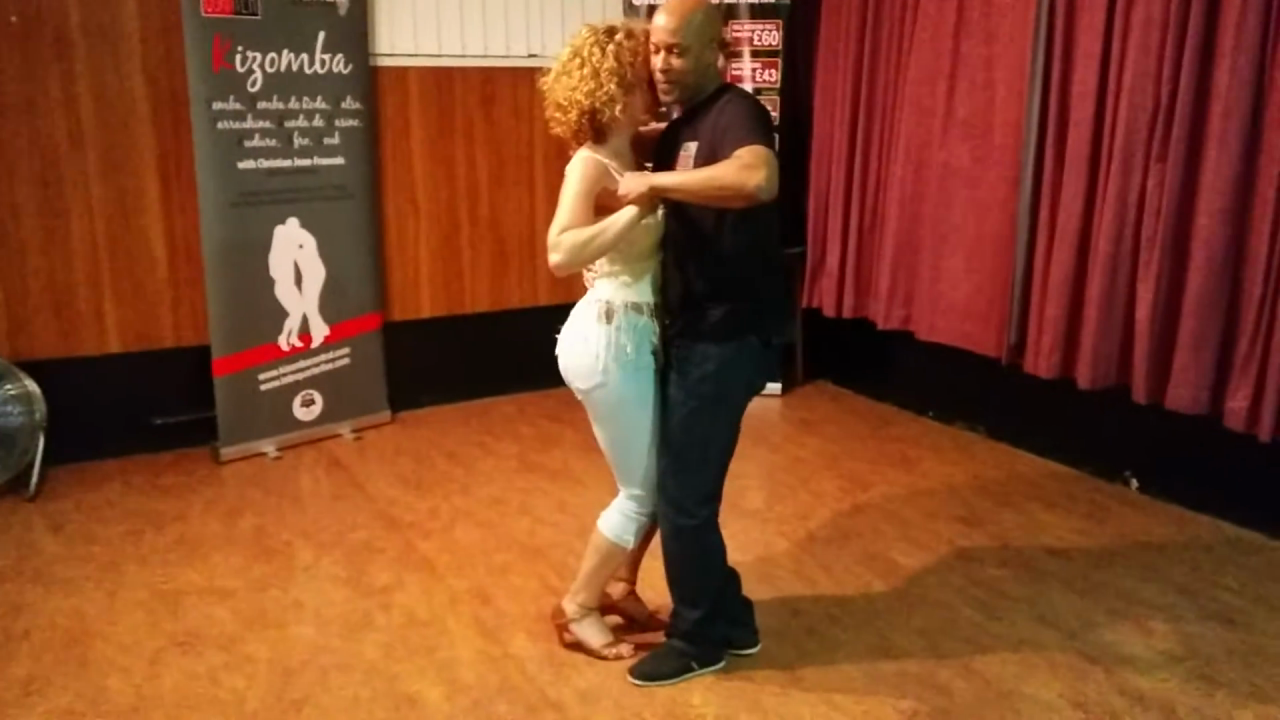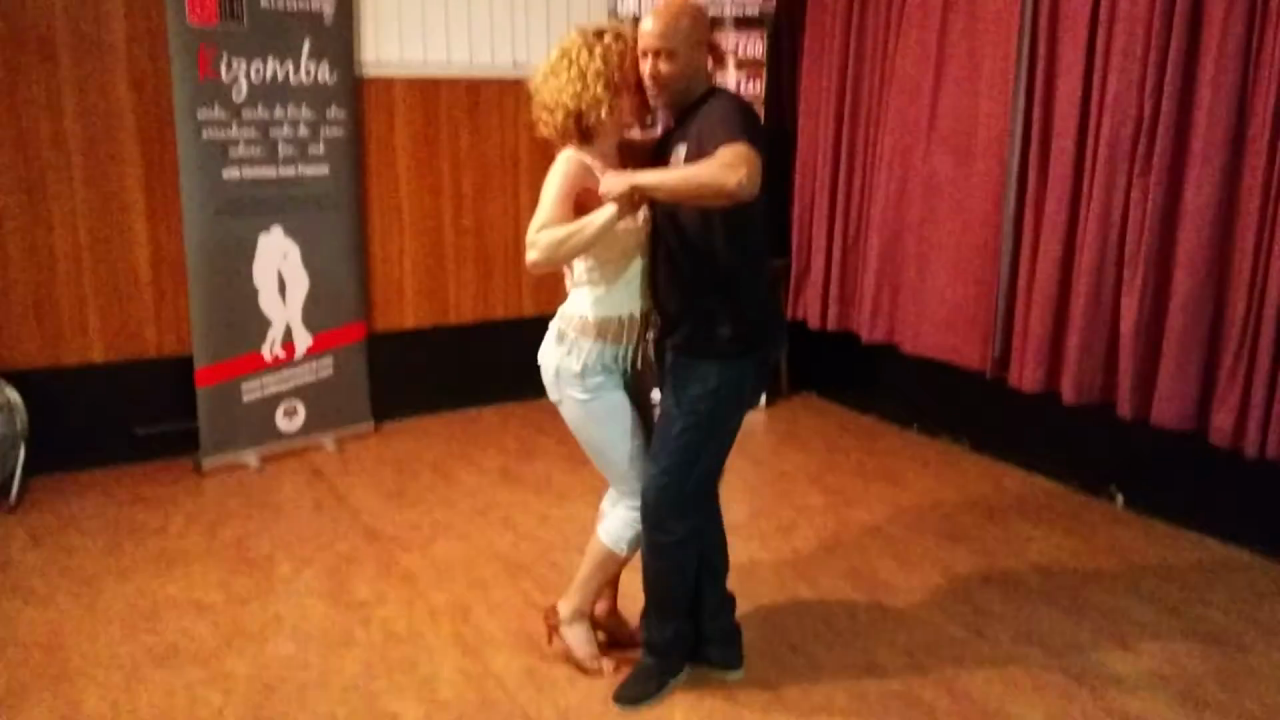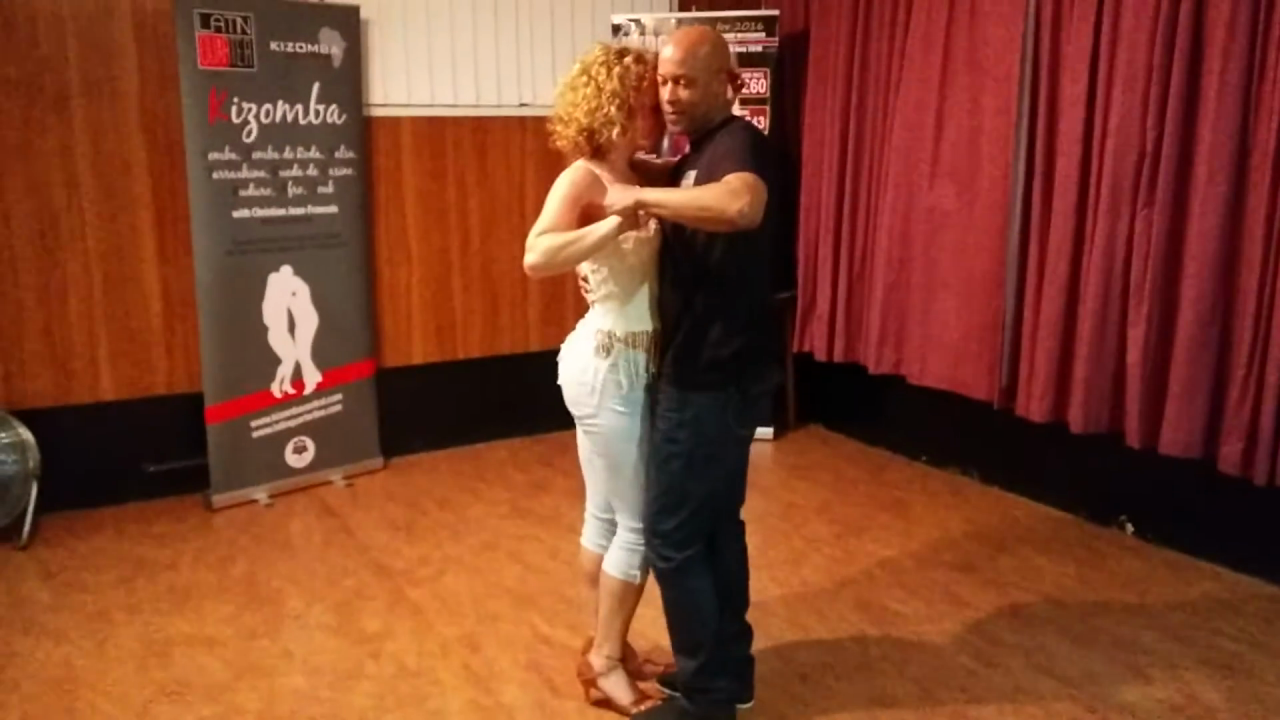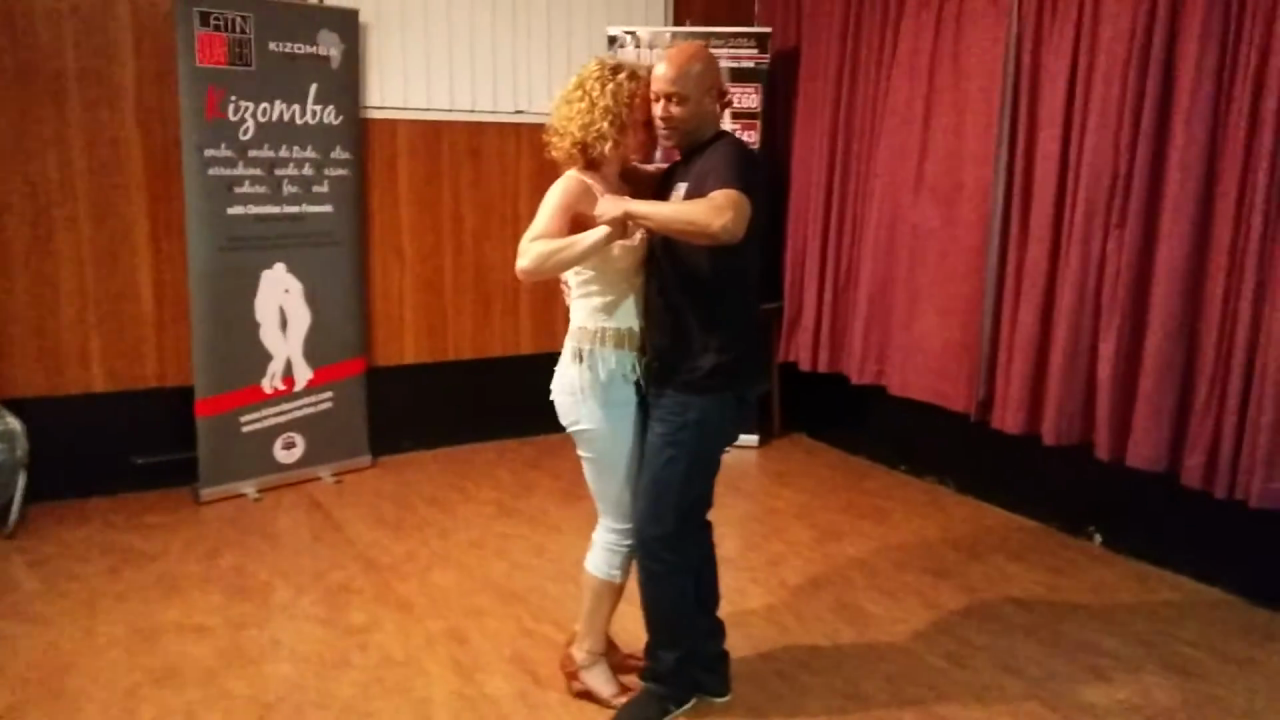
dt=0.5s
person 1, frame 1
left shoulder: (735, 113)
right shoulder: (679, 130)
left elbow: (757, 179)
left wrist: (656, 182)
left hip: (730, 332)
right hip: (697, 329)
left knee: (683, 491)
right knee: (680, 484)
left ankle: (700, 638)
right ankle: (727, 619)
person 1, frame 2
left shoulder: (726, 117)
right shoulder: (676, 134)
left elbow: (739, 179)
left wrist: (636, 181)
left hip: (724, 347)
right hip: (694, 342)
left knee: (667, 500)
right knee: (690, 493)
left ankle: (668, 648)
right ankle: (714, 637)
person 1, frame 3
left shoulder: (739, 144)
right shoulder: (694, 159)
left elbow: (741, 207)
left wrist: (642, 196)
left hip: (715, 375)
right hip: (714, 370)
left knee: (672, 534)
right knee: (716, 524)
person 1, frame 4
left shoulder: (728, 161)
right shoulder: (679, 172)
left elbow: (725, 222)
left wrist: (630, 207)
left hip: (705, 381)
right hip: (677, 375)
left knee: (656, 529)
right knee: (682, 523)
right ankle: (702, 663)
person 2, frame 1
left shoulder: (634, 155)
right shoulder: (590, 165)
right elbow: (560, 254)
right wrist: (638, 208)
left hip: (629, 336)
right hip: (611, 337)
left knee: (659, 476)
right knee: (642, 492)
left ankle: (619, 587)
right ankle: (577, 608)
person 2, frame 2
left shoulder: (625, 158)
right shoulder: (575, 167)
right elbow: (538, 253)
right wrist: (617, 209)
left hip: (614, 351)
right hip: (583, 357)
left knee: (627, 489)
right knee: (644, 497)
left ankle: (599, 607)
right ankle: (571, 611)
person 2, frame 3
left shoulder: (632, 177)
right shoulder: (582, 179)
right elbow: (536, 257)
right wrist: (619, 223)
left hip: (610, 361)
right hip: (610, 365)
left knee: (605, 514)
right knee: (638, 524)
left ankle: (605, 644)
right ankle: (605, 662)
person 2, frame 4
left shoulder: (625, 187)
right shoulder: (574, 188)
right elbow: (528, 263)
right wrist: (608, 232)
left hip: (625, 371)
right hip: (595, 373)
left knee: (621, 516)
right knee: (623, 522)
left ankle: (593, 640)
right ankle: (585, 657)
